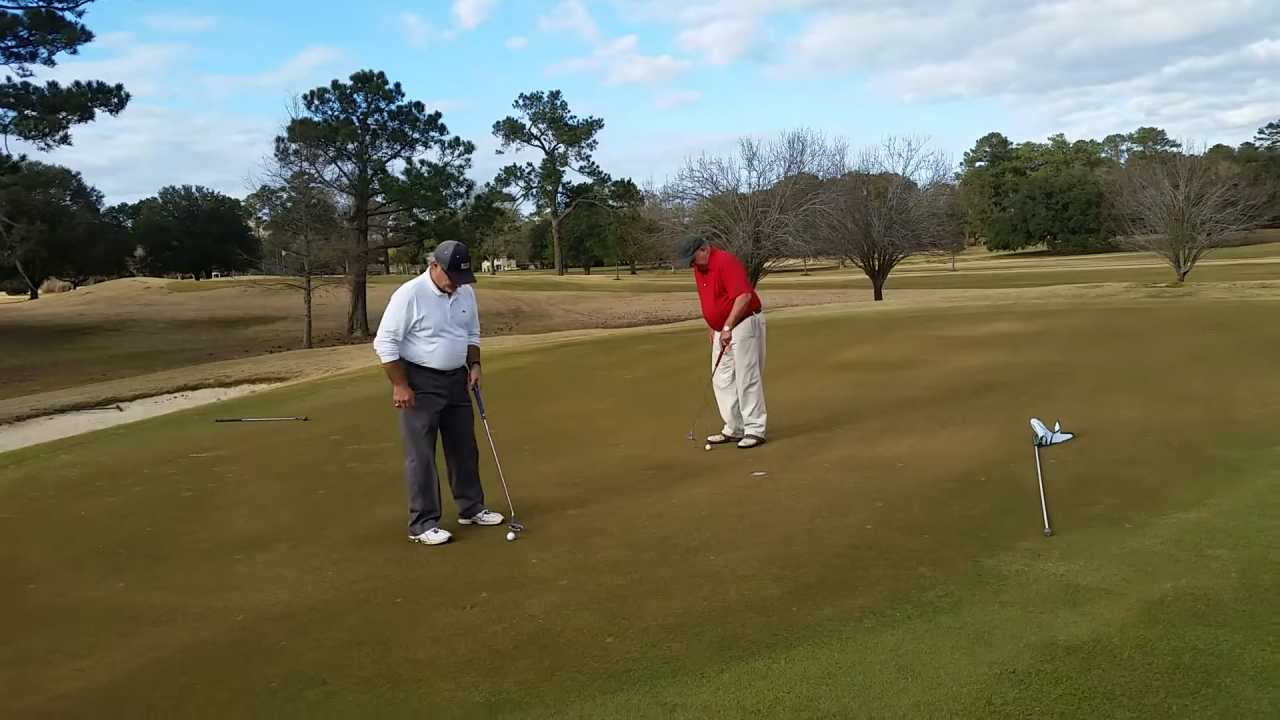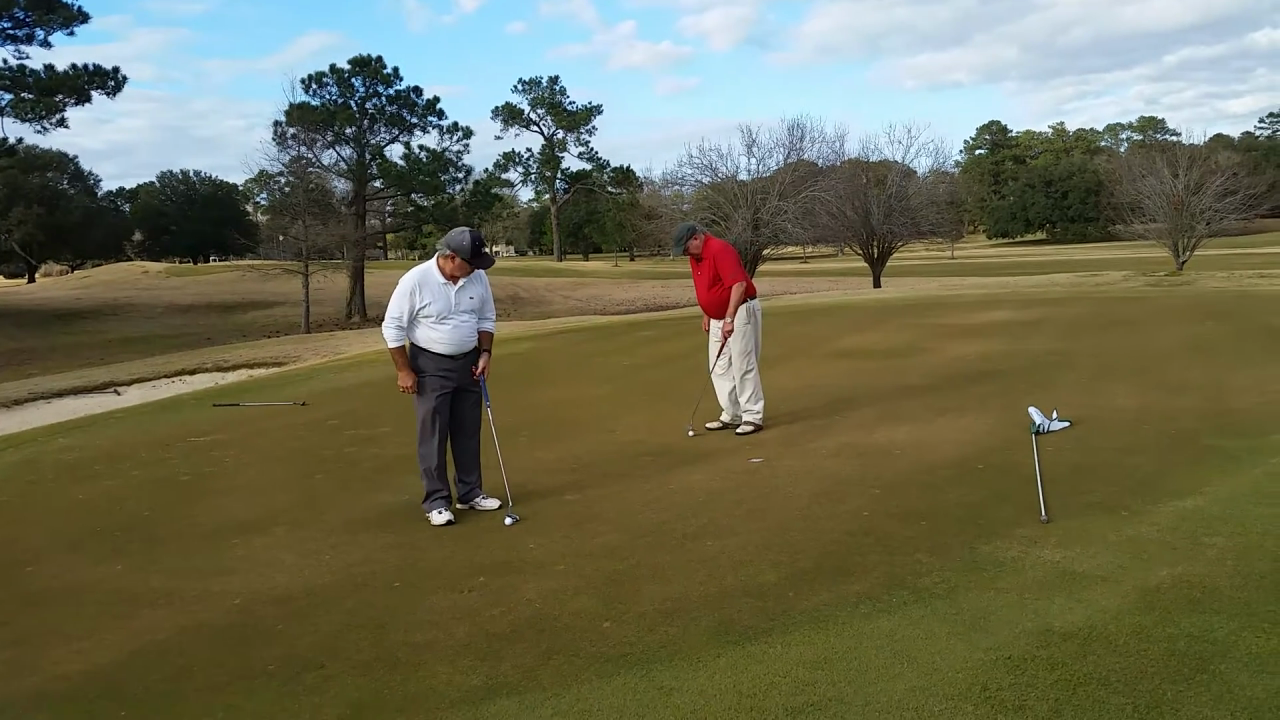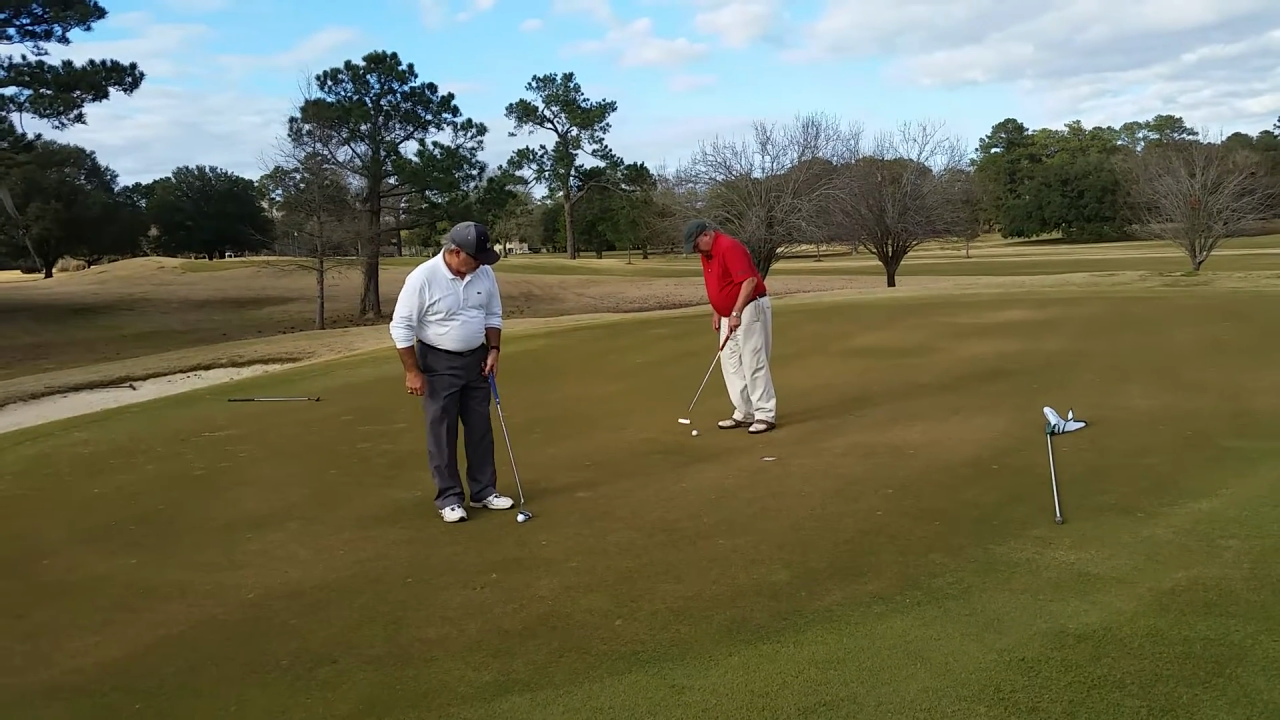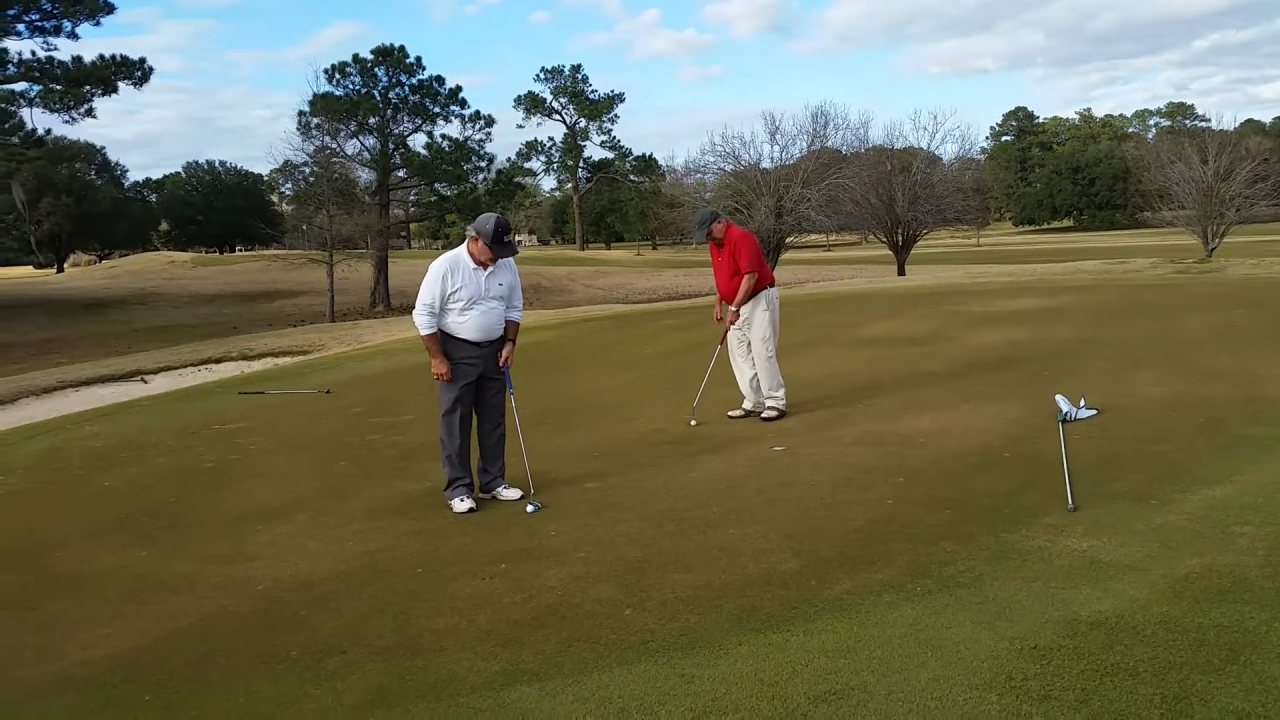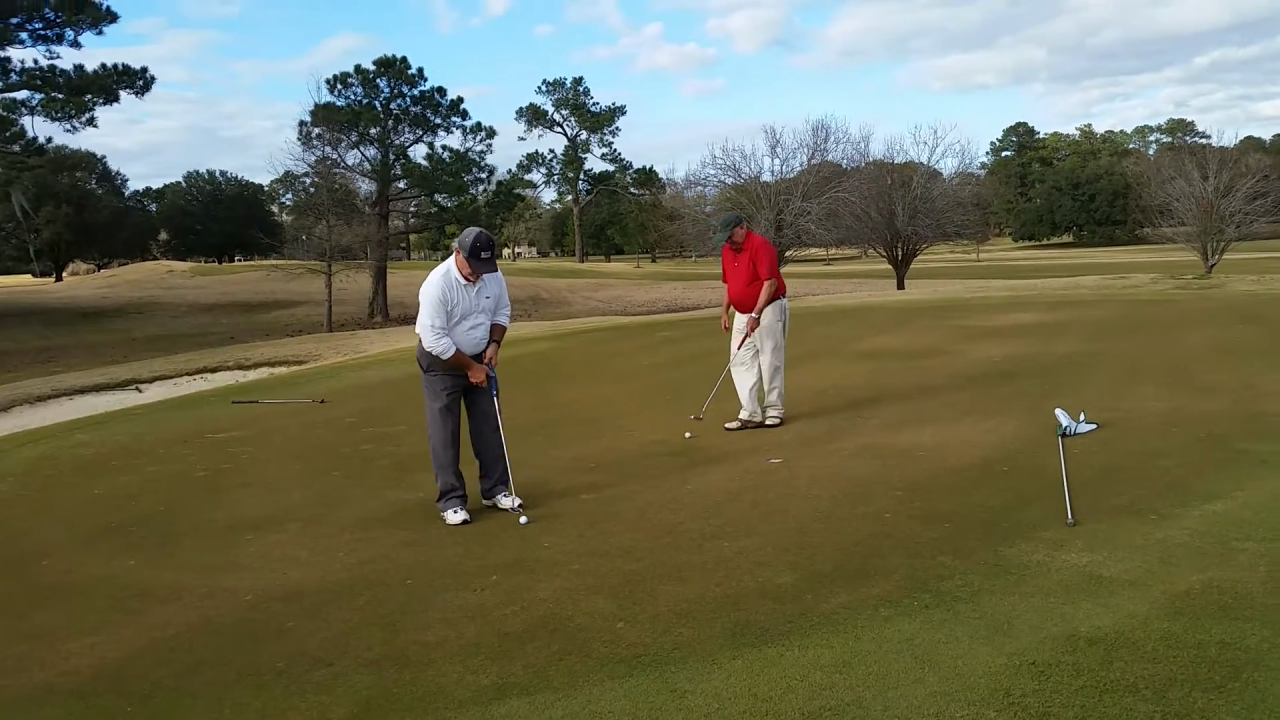
dt=0.7s
person 1, frame 1
left shoulder: (466, 293)
right shoulder: (410, 295)
left elbow: (471, 333)
right elbow: (385, 342)
left wrist: (474, 365)
right wrist: (400, 385)
left hip: (455, 379)
right hip: (420, 381)
left knee: (464, 446)
right knee: (421, 454)
left ankle: (471, 507)
right ankle: (423, 523)
person 1, frame 2
left shoulder: (478, 277)
right shoulder: (415, 281)
left elbow: (486, 318)
right elbow: (393, 327)
left wrist: (485, 353)
right wrist: (404, 370)
left hip: (468, 362)
right hip: (430, 365)
left knee: (469, 430)
right knee: (433, 433)
left ankle: (470, 492)
right ankle: (436, 500)
person 1, frame 3
left shoulder: (484, 273)
right shoulder: (423, 278)
left elbow: (493, 314)
right elbow: (401, 327)
left wrist: (493, 350)
right wrist: (412, 371)
left hip: (475, 359)
right hip: (438, 363)
left knee: (481, 428)
right knee: (442, 432)
left ankle: (483, 491)
right ankle: (449, 497)
person 1, frame 4
left shoulder: (506, 265)
right shoulder: (446, 266)
left elbow: (513, 308)
right elbow: (424, 315)
left wrist: (509, 343)
right wrist: (437, 357)
left hip: (493, 351)
right hip: (457, 352)
left knee: (493, 419)
right knee: (455, 422)
left ankle: (492, 481)
right ankle: (458, 488)
person 1, frame 5
left shoulder: (493, 275)
right shoulder: (438, 284)
left elbow: (501, 312)
right elbow: (434, 341)
left wrist: (494, 344)
right wrist: (469, 367)
left hip: (479, 359)
right hip: (442, 361)
left knee: (489, 425)
right knee: (445, 433)
left ankle: (495, 489)
right ankle: (452, 500)
person 2, frame 1
left shoulder: (726, 262)
right shoulder: (700, 269)
left elbow: (744, 296)
left wrist: (727, 327)
right wrist: (713, 327)
left hip: (744, 326)
right hip: (723, 331)
left knee: (747, 379)
right knee: (723, 381)
left ankle: (755, 430)
right ankle: (734, 428)
person 2, frame 2
left shoulder: (720, 250)
right shoulder: (695, 256)
left elbow: (739, 284)
left wrist: (730, 319)
right wrist: (706, 314)
left hip: (740, 313)
right hip: (717, 318)
left knee: (743, 365)
right knee: (720, 368)
left ankle: (753, 417)
right ankle: (732, 415)
person 2, frame 3
left shoulder: (729, 247)
right shoulder: (707, 253)
left elbow: (750, 281)
left wrist: (736, 314)
right wrist: (717, 312)
left hip: (750, 310)
right hip: (729, 315)
left knee: (754, 363)
right knee: (731, 365)
left ankle: (765, 415)
right ankle: (744, 413)
person 2, frame 4
left shoulder: (741, 237)
right shoulder: (715, 243)
left elbow: (750, 276)
left wrist: (734, 308)
right wrist: (719, 303)
left hip: (759, 300)
right hip: (737, 305)
left knee: (763, 351)
right knee: (740, 354)
left ankle: (775, 402)
right ankle: (754, 402)
person 2, frame 5
left shoulder: (761, 245)
right shoulder: (727, 249)
left elbow: (770, 283)
left wrist: (755, 315)
right wrist: (725, 311)
left hip: (768, 311)
right hip: (742, 314)
left knee: (770, 362)
right knee: (741, 363)
left ankle: (774, 410)
right ankle: (750, 414)
